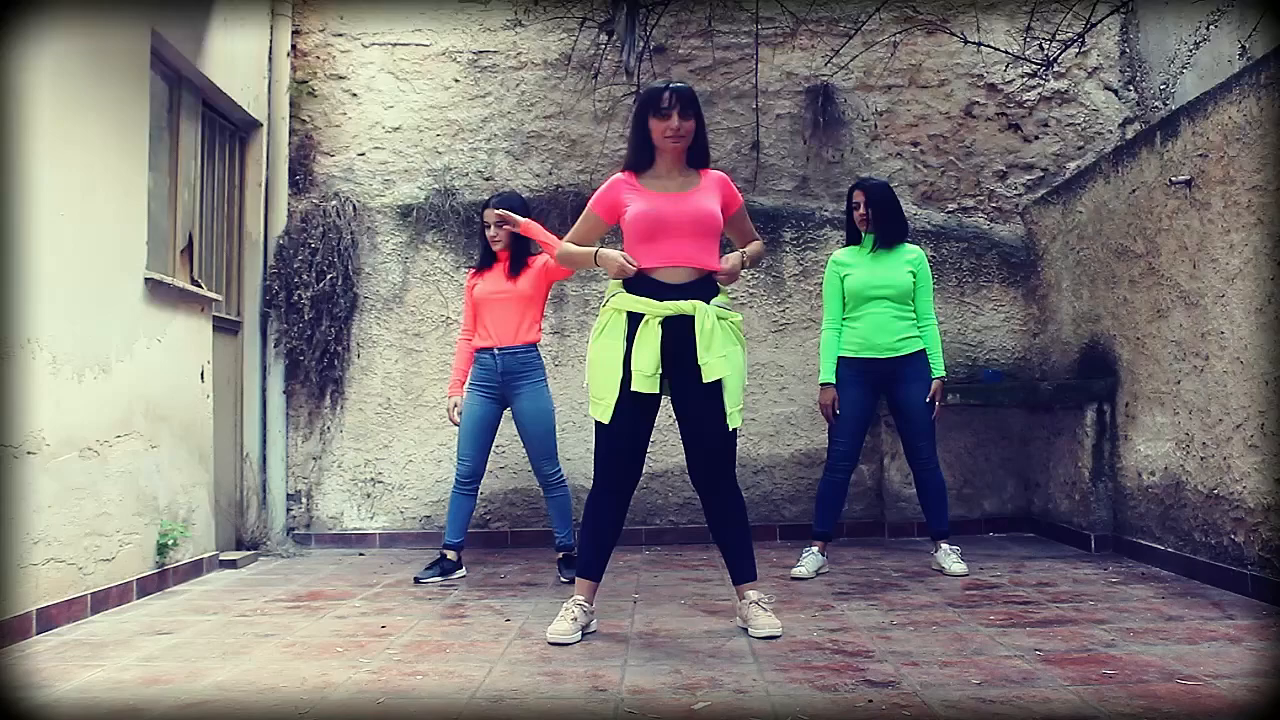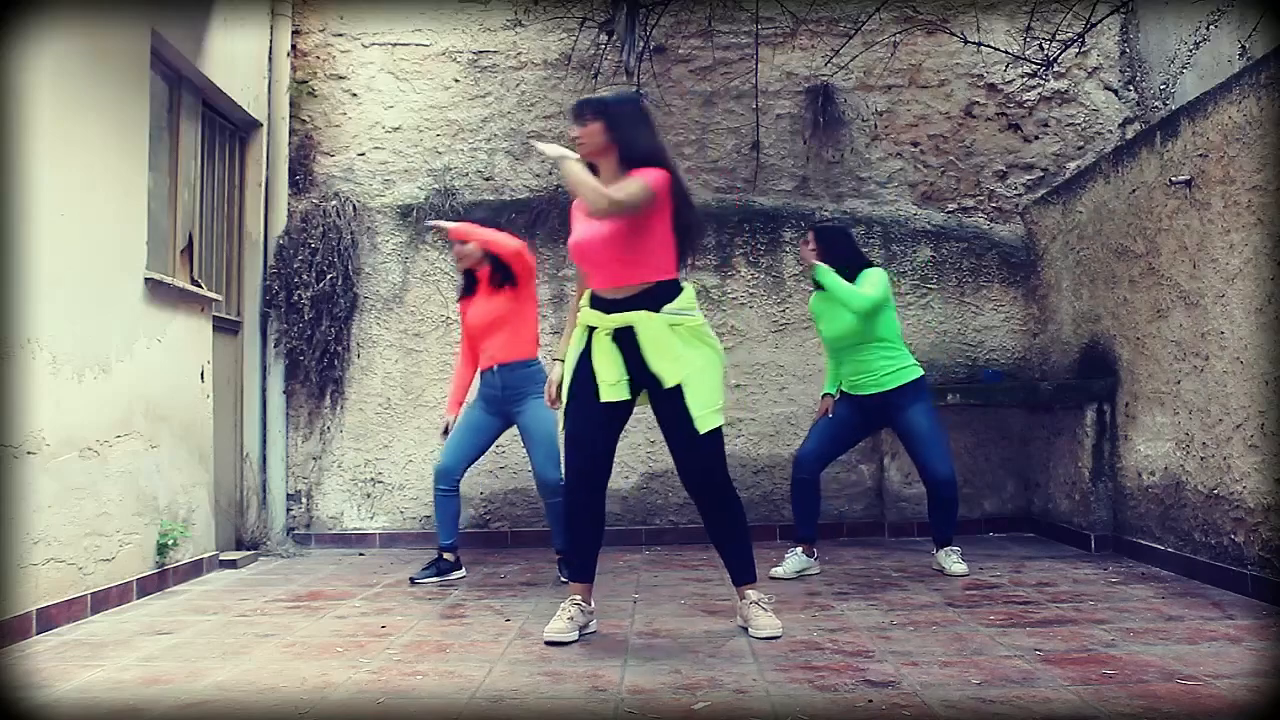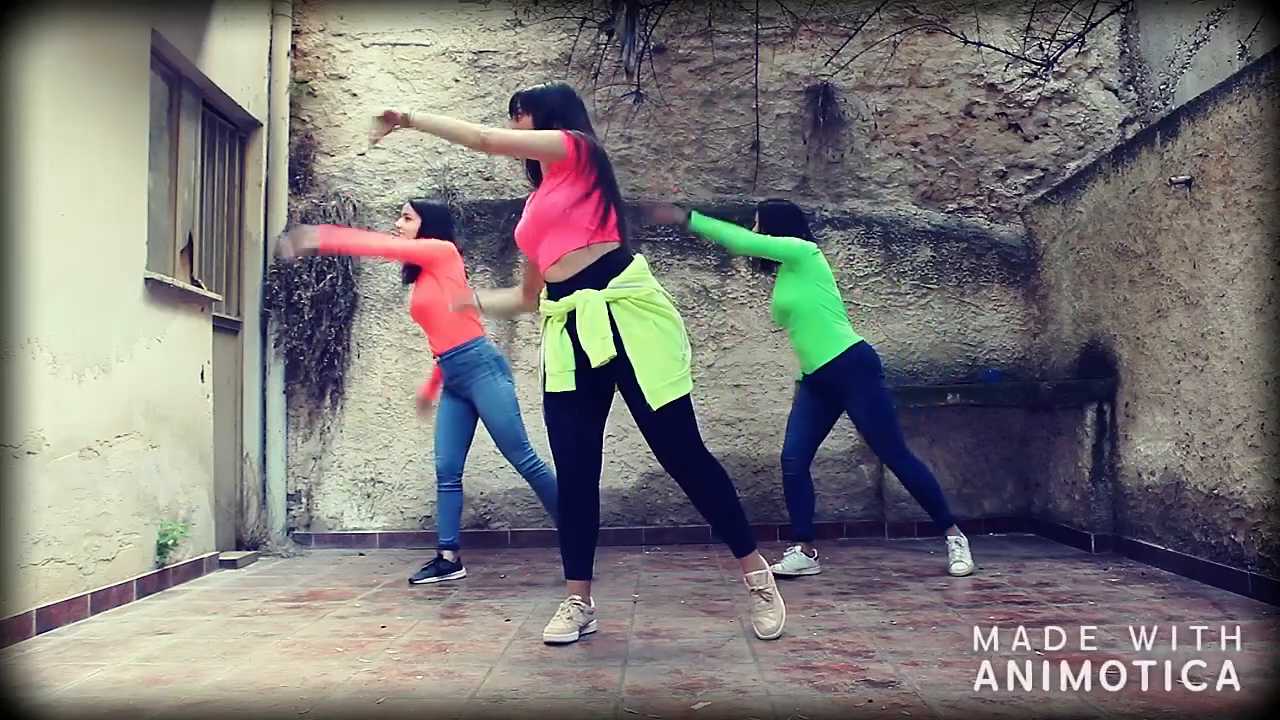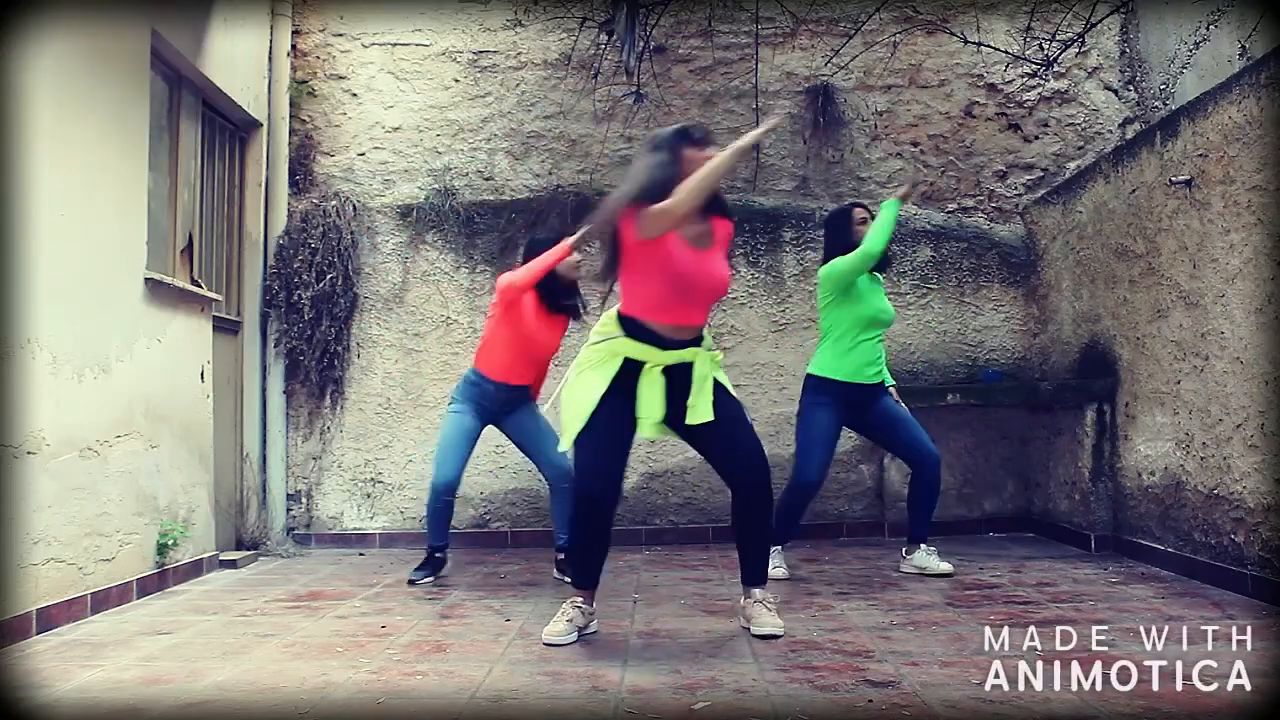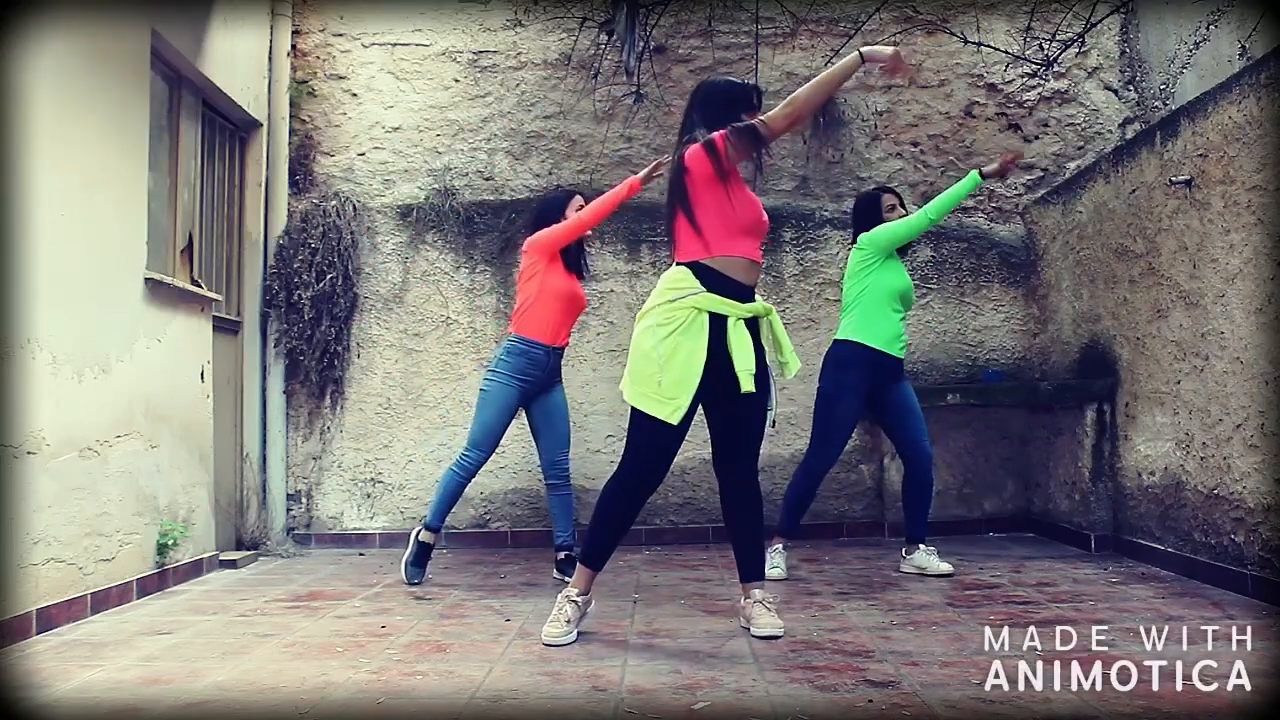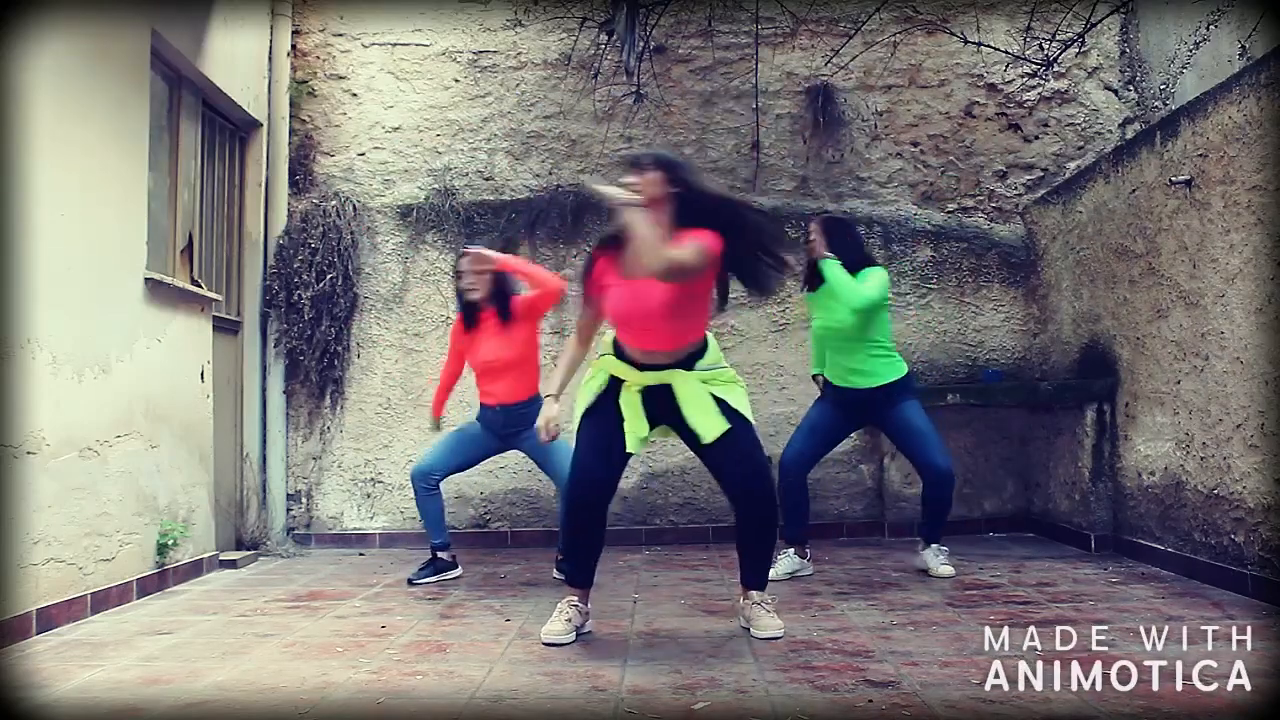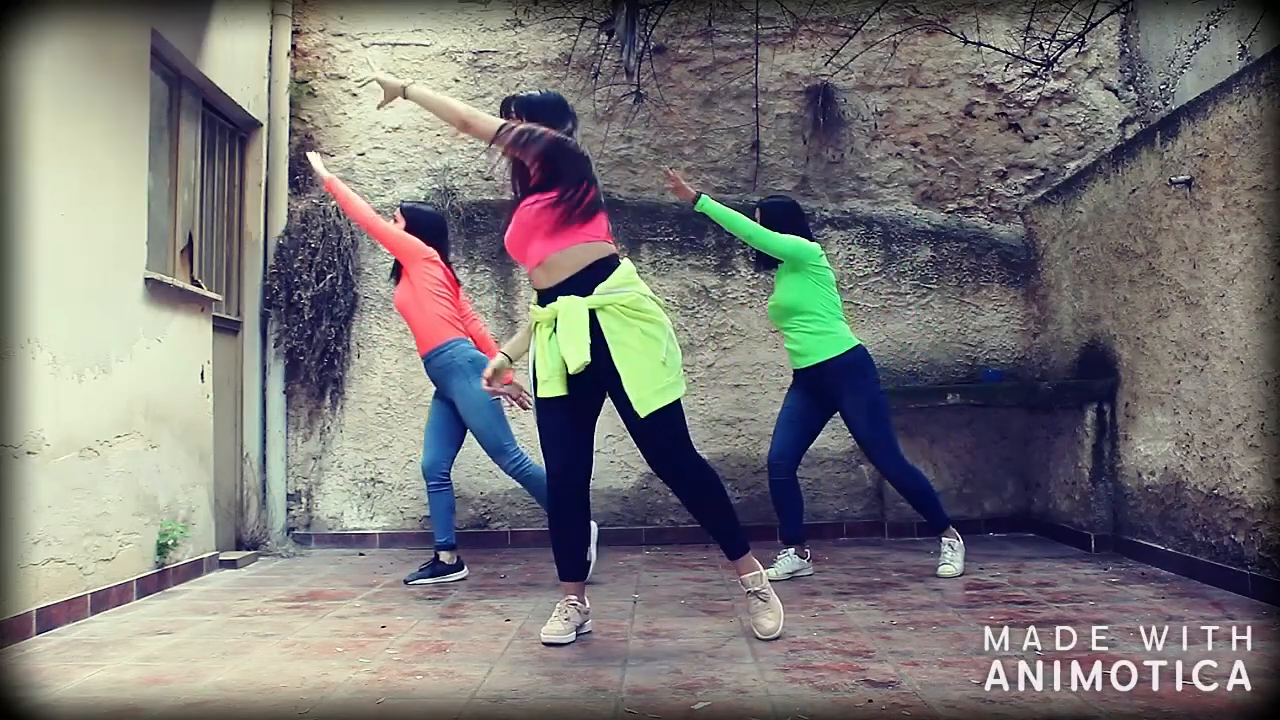
dt=0.7s
person 1, frame 1
left shoulder: (718, 185)
right shoulder: (621, 188)
left elbow: (755, 244)
right elbow: (566, 250)
left wrist: (739, 259)
right wrist: (602, 257)
left hip: (703, 328)
right hip: (634, 328)
left knee: (715, 469)
right knee: (614, 470)
left ankle: (749, 594)
right ankle: (582, 600)
person 1, frame 2
left shoulder: (651, 180)
right shoulder: (580, 205)
left elbow: (604, 204)
left wrist: (564, 159)
right wrist: (561, 359)
left hip: (665, 335)
right hip: (602, 341)
left knee: (705, 473)
right knee: (582, 476)
left ankle: (749, 595)
right ankle: (579, 601)
person 1, frame 3
left shoulder: (573, 148)
right shoulder: (535, 200)
left elbow: (483, 136)
right elbow: (531, 291)
left wrist: (412, 119)
right wrist: (474, 299)
left hip: (623, 313)
right hip: (567, 329)
left knee: (680, 451)
right knee: (573, 471)
left ankle: (756, 571)
right ankle: (579, 602)
person 1, frame 4
left shoulder: (719, 228)
right shoulder: (642, 216)
right elbow: (675, 210)
right wrist: (740, 147)
left hip: (691, 366)
right hip: (625, 363)
left knee: (752, 473)
right knee: (593, 489)
left ankle: (755, 595)
right ankle: (581, 602)
person 1, frame 5
left shoulder: (723, 177)
right shoulder: (703, 153)
right elbow: (789, 113)
right wrist: (862, 55)
left hip: (737, 325)
right hip: (690, 320)
left knee: (740, 467)
right knee: (643, 466)
left ankle: (753, 594)
right ankle: (577, 594)
person 1, frame 6
left shoulder: (701, 240)
right shoulder: (608, 254)
left elbow: (658, 264)
right elbow: (583, 335)
left wrist: (628, 207)
right wrist: (553, 396)
left hip: (694, 383)
right hip: (624, 384)
left knee: (754, 487)
right knee: (583, 491)
left ankle: (754, 597)
right ankle: (576, 602)
person 1, frame 7
left shoulder: (558, 158)
right shoulder: (532, 202)
left elbow: (469, 119)
left wrist: (404, 88)
right wrist: (507, 353)
left hip: (612, 316)
right hip: (559, 335)
left knee: (672, 454)
right knee: (564, 473)
left ankle: (751, 574)
right ankle: (573, 601)
person 2, frame 1
left shoulder: (913, 256)
right shoulder: (841, 260)
left elbow: (926, 319)
right elbow: (831, 323)
left wrist: (938, 373)
right wrist: (826, 379)
left hip: (908, 366)
right hip: (855, 368)
left knee: (924, 458)
right knee: (840, 459)
left ankle: (942, 546)
right ankle: (818, 549)
person 2, frame 2
left shoulder: (873, 278)
right shoulder: (817, 302)
left elbow: (860, 304)
left wrist: (818, 268)
right wrist: (828, 392)
left hip: (906, 392)
right hip: (854, 400)
left knee: (940, 475)
right knee: (805, 461)
left ankle: (944, 548)
right ankle: (805, 552)
person 2, frame 3
left shoulder: (800, 251)
right shoulder: (785, 277)
left elbow: (747, 242)
left wrist: (686, 219)
right wrist: (803, 379)
left hip: (852, 367)
right hip: (818, 378)
left knee: (896, 456)
right knee: (793, 462)
left ankle: (953, 535)
right ankle: (805, 551)
person 2, frame 4
left shoulder: (876, 279)
right shoulder: (834, 273)
right elbow: (871, 250)
left wrist: (887, 383)
right wrist: (893, 203)
left hip: (871, 393)
right hip: (826, 391)
left knee: (928, 459)
right knee: (807, 477)
left ankle: (915, 550)
right ankle: (776, 549)
person 2, frame 5
left shoulder: (892, 259)
right shoulder: (870, 241)
right elbow: (927, 215)
right wrist: (981, 175)
left hip: (889, 369)
right hip: (850, 362)
left knee: (919, 455)
right knee: (821, 457)
left ankle: (915, 549)
right ankle: (779, 544)
person 2, frame 6
left shoulder: (874, 277)
right shoulder: (816, 291)
left elbow: (855, 302)
left wrist: (827, 259)
right wrist: (817, 371)
left hip: (891, 393)
right hip: (838, 396)
left knee: (939, 469)
right knee: (790, 464)
left ankle: (931, 547)
right ankle: (796, 552)
person 2, frame 7
left shoulder: (806, 253)
right shoulder: (784, 273)
left elbow: (750, 232)
left wrist: (696, 199)
left hip: (847, 369)
right hip: (807, 380)
left knee: (889, 462)
right knee: (779, 463)
left ankle: (948, 536)
right ankle: (796, 552)
person 3, frame 1
left shoulder: (539, 267)
right shoulder: (477, 276)
left elbow: (569, 261)
right elbow: (466, 335)
left wrist: (527, 226)
right wrist: (455, 387)
left hip: (525, 370)
right hip: (483, 373)
left knee: (547, 470)
right knee: (466, 472)
left ankle: (567, 553)
right ankle: (451, 556)
person 3, frame 2
left shoulder: (519, 279)
right shoulder: (468, 298)
left elbow: (515, 249)
right elbow: (467, 358)
left wrist: (460, 229)
right wrist: (453, 408)
left hip: (527, 387)
right hip: (488, 393)
left knee: (549, 477)
right knee: (446, 469)
left ankle: (567, 556)
right ankle: (448, 558)
person 3, frame 3
left shoulder: (441, 251)
right shoulder: (425, 276)
left elbow: (384, 245)
left wrist: (319, 239)
right wrist: (430, 387)
left hip: (481, 368)
right hip: (455, 375)
left knee: (522, 458)
right knee: (447, 470)
right ankle: (449, 557)
person 3, frame 4
left shoulder: (563, 312)
right shoulder: (513, 289)
right elbow: (518, 282)
left wrist: (533, 396)
right wrist: (566, 246)
left hip: (518, 402)
right hip: (474, 396)
left knee: (562, 470)
right knee: (444, 481)
left ankle: (566, 557)
right ankle: (436, 554)
person 3, frame 5
left shoulder: (569, 269)
right shoulder: (538, 245)
right elbow: (588, 221)
right wrist: (635, 184)
left hip: (549, 373)
right hip: (515, 363)
left knee: (557, 469)
right knee: (473, 458)
left ankle: (565, 557)
right ankle: (425, 537)
person 3, frame 6
left shoulder: (524, 309)
right shoulder: (464, 324)
left elbow: (555, 287)
right elbow: (451, 371)
left wrist: (500, 260)
right wrist: (437, 411)
left hip: (529, 418)
right hip: (488, 422)
right knee: (423, 472)
right ankle: (443, 558)
person 3, frame 7
left shoulder: (423, 255)
right shoulder: (424, 271)
left elbow: (368, 219)
right elbow: (473, 325)
left wrist: (326, 177)
left hip: (460, 368)
right hip: (447, 377)
left knee: (510, 458)
right knee: (434, 469)
left ankle: (579, 529)
right ankle: (448, 558)
